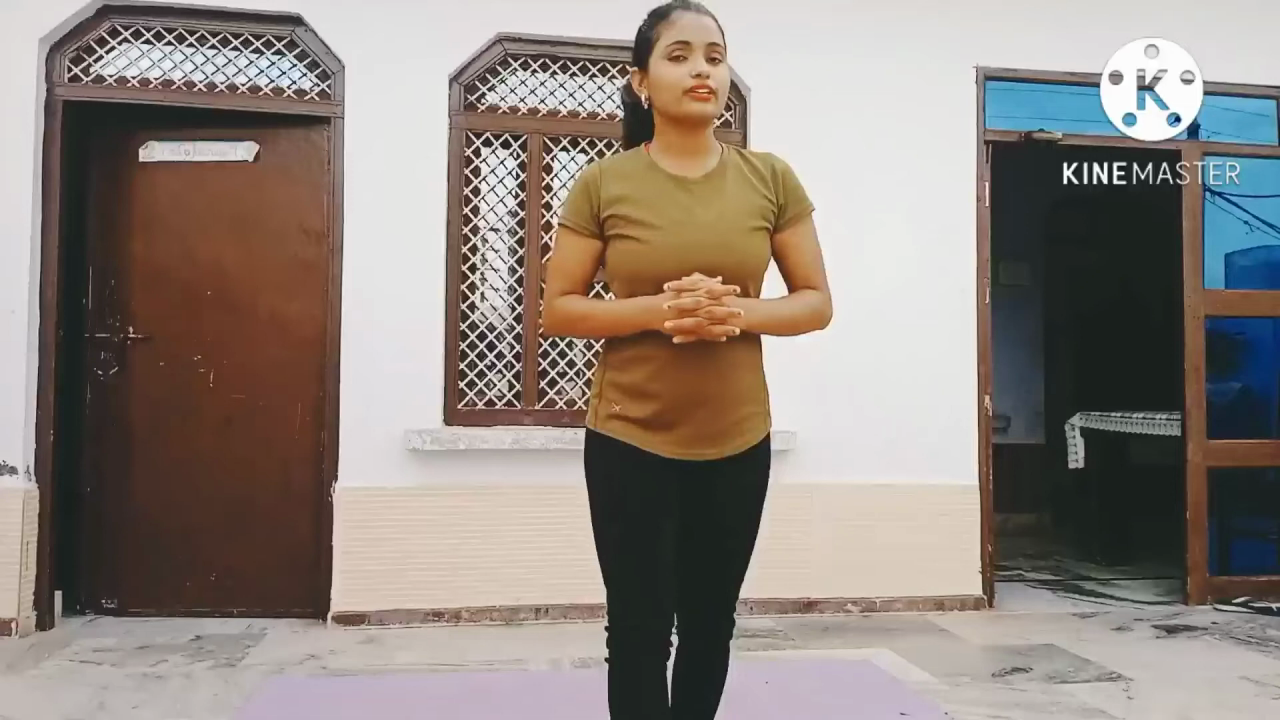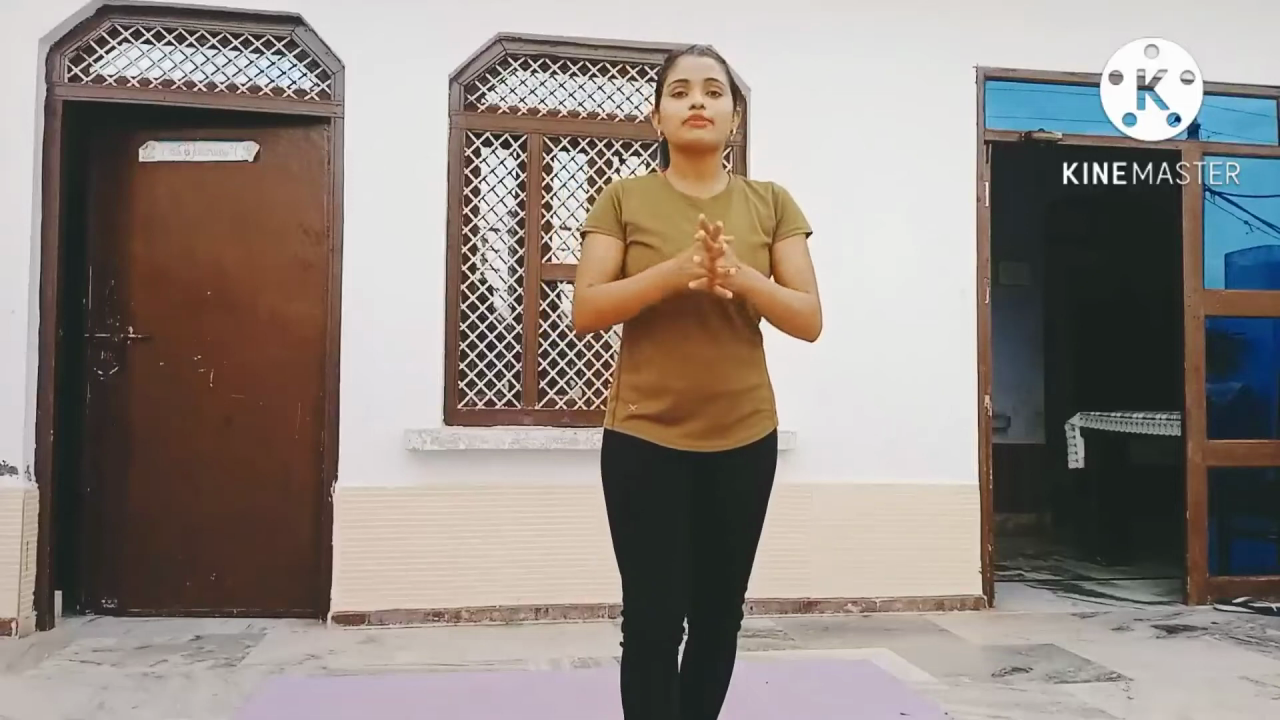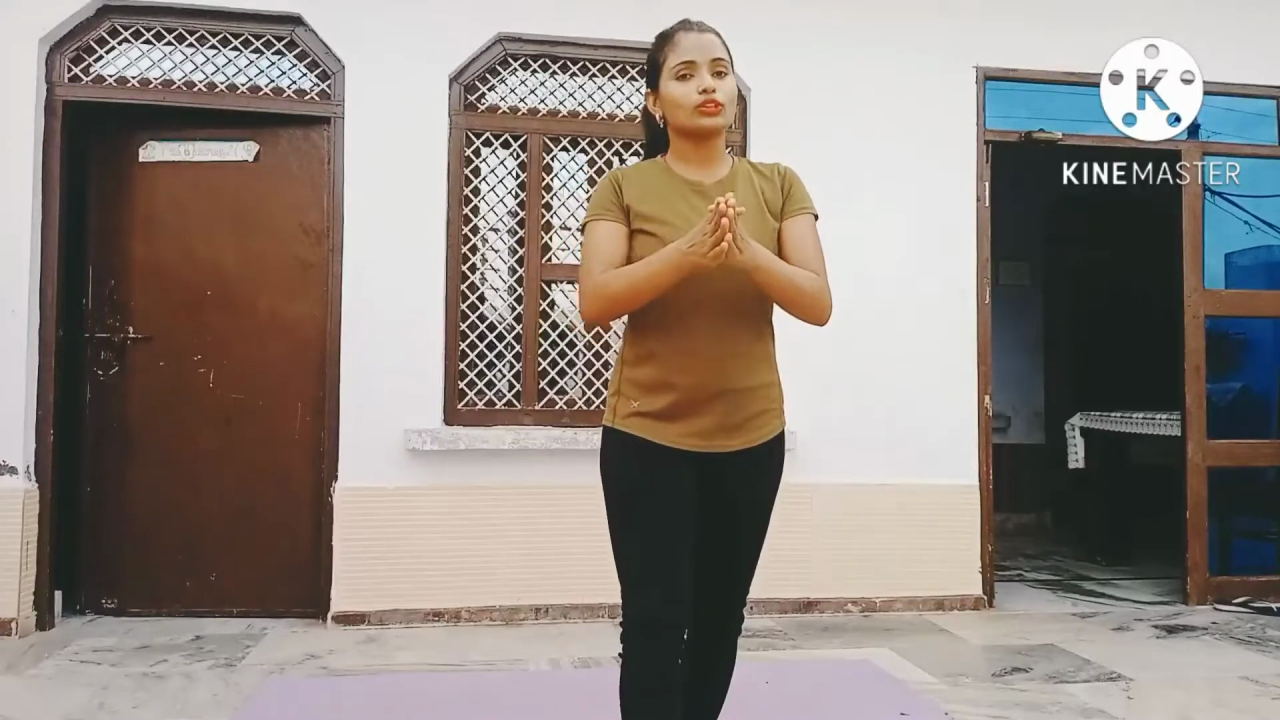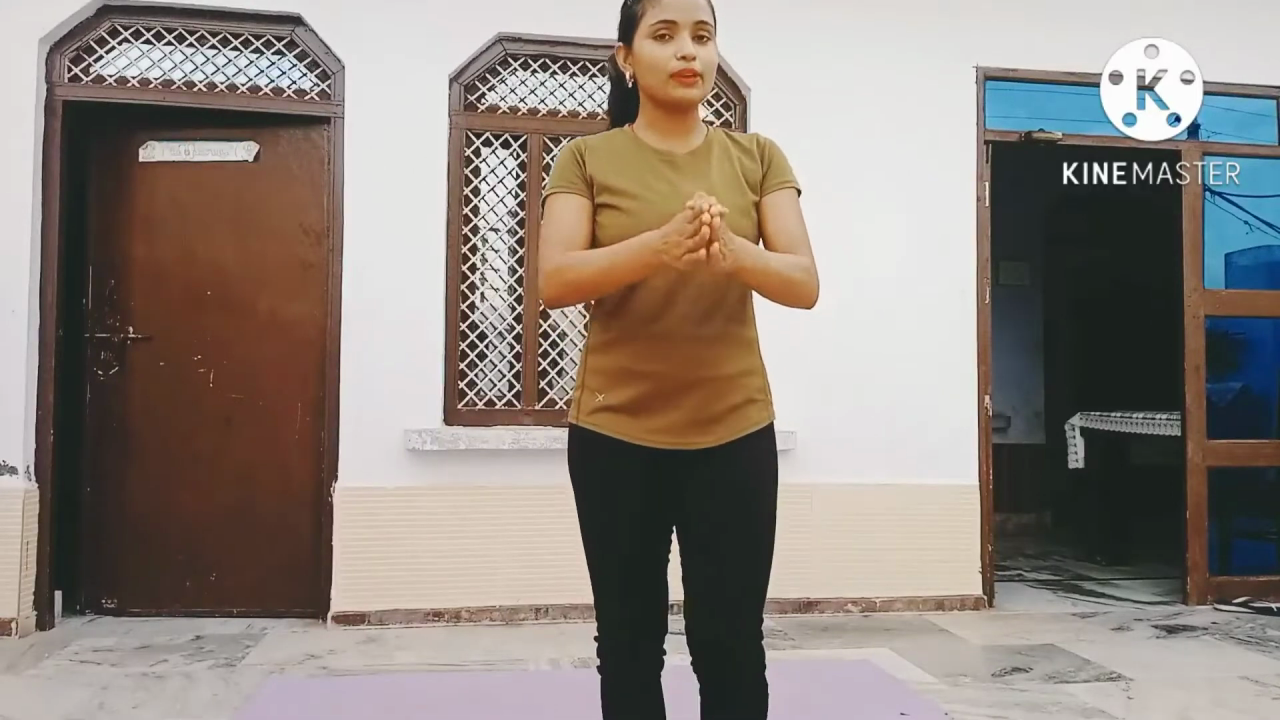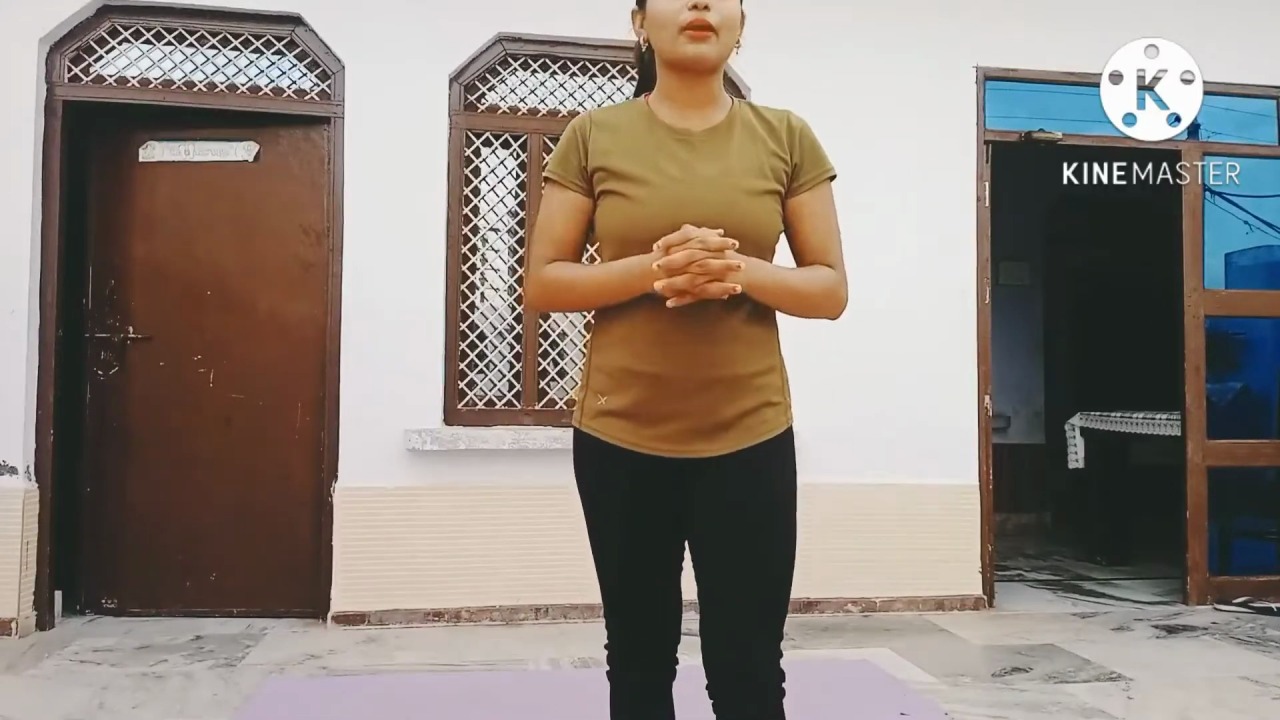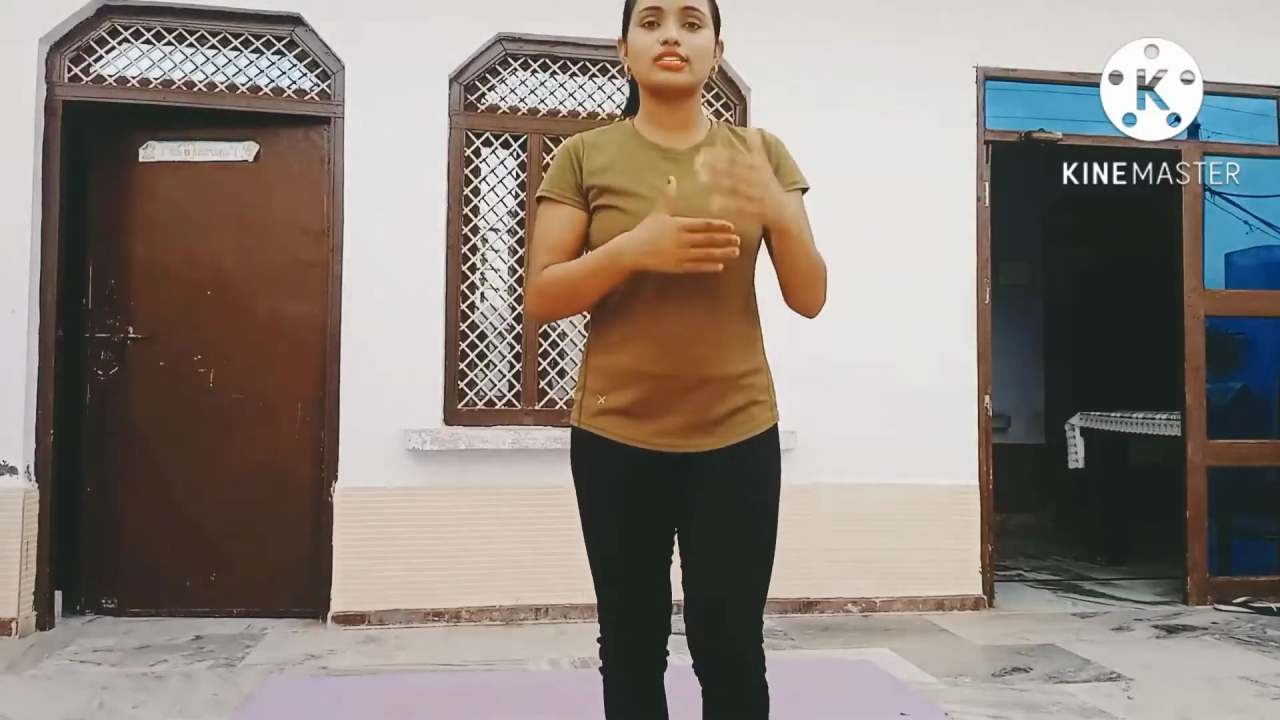
dt=0.7s
person 1, frame 1
left shoulder: (771, 179)
right shoulder: (602, 184)
left elbow: (817, 303)
right elbow: (557, 310)
left wrist: (740, 313)
right wrist: (656, 310)
left hip: (737, 444)
right hip: (629, 443)
left knee: (710, 627)
right knee: (639, 634)
person 1, frame 2
left shoulder: (772, 203)
right shoulder: (622, 198)
left elbow: (810, 319)
right elbow: (585, 312)
left wrist: (737, 273)
right wrist: (678, 268)
left hip: (744, 440)
right hip: (644, 439)
left knee: (719, 615)
right knee: (653, 620)
person 1, frame 3
left shoulder: (778, 185)
right shoulder: (622, 188)
left elbow: (818, 305)
right elbow: (594, 304)
left wrist: (747, 251)
right wrist: (688, 250)
left hip: (752, 439)
right hip: (646, 438)
left knee: (719, 621)
right knee: (653, 627)
person 1, frame 4
left shoulder: (757, 157)
right shoulder: (585, 158)
left elbow: (805, 285)
right elbow: (552, 282)
left wrist: (729, 247)
right wrist: (665, 242)
left hip: (734, 433)
right hip: (615, 435)
left knee: (731, 651)
right knee: (629, 647)
person 1, frame 5
left shoulder: (786, 138)
right shoulder: (592, 136)
left elbow: (831, 289)
right elbow: (541, 283)
left wrist: (740, 271)
right wrist: (651, 269)
left hip: (750, 439)
right hip: (620, 437)
right knee: (638, 658)
person 1, frame 6
left shoulder: (762, 155)
right shoulder: (584, 157)
left elbow: (811, 298)
right elbow: (540, 299)
left wrist: (777, 216)
right wrist: (633, 250)
left hip: (737, 432)
right hip: (618, 434)
left knee: (731, 649)
right knee: (632, 643)
